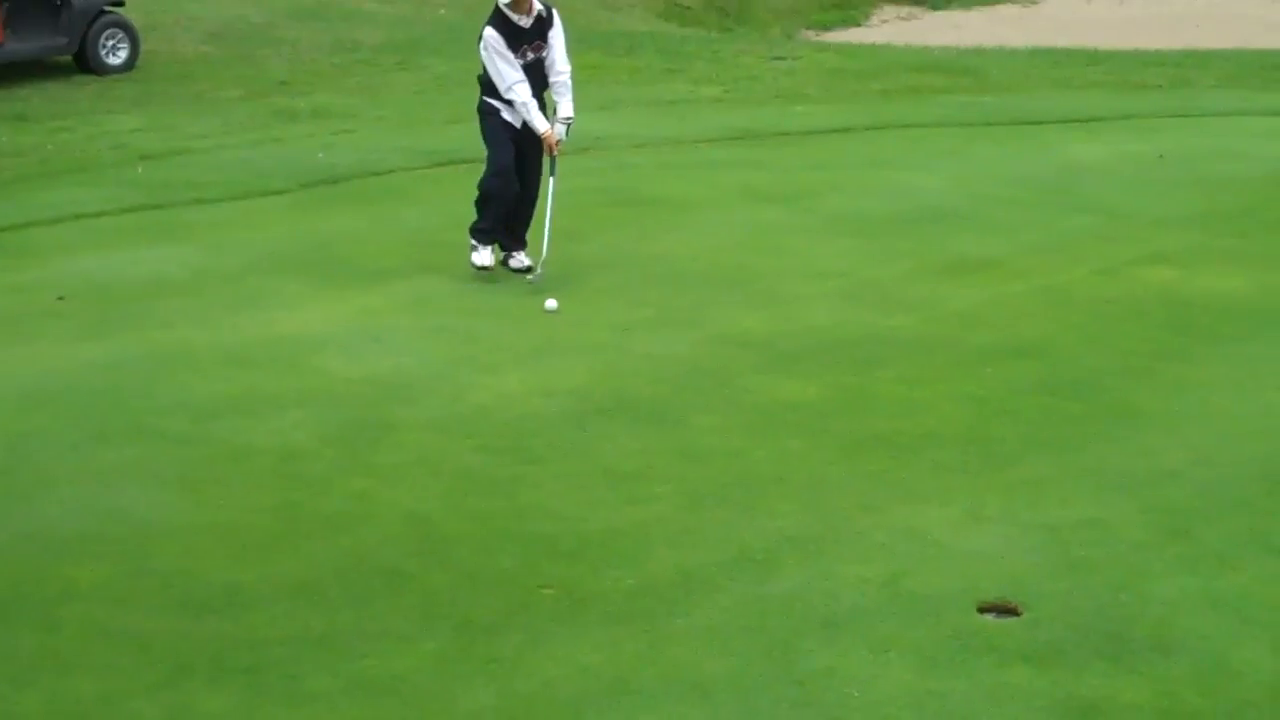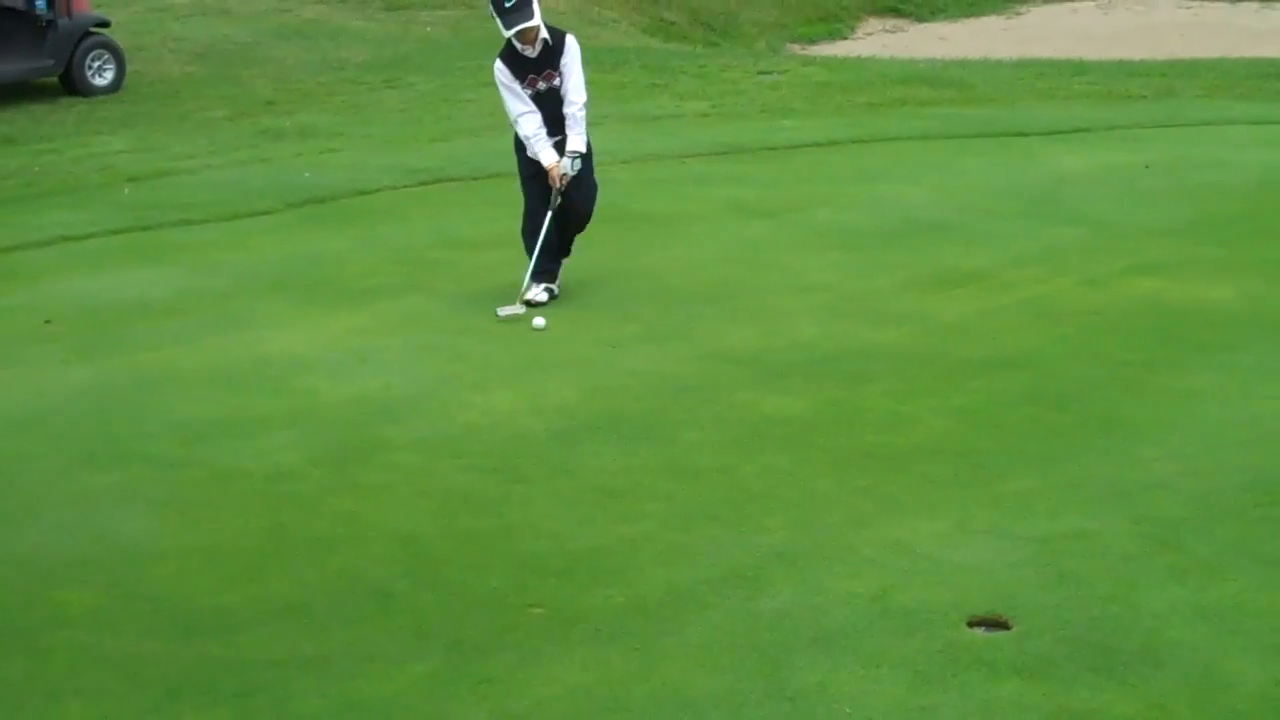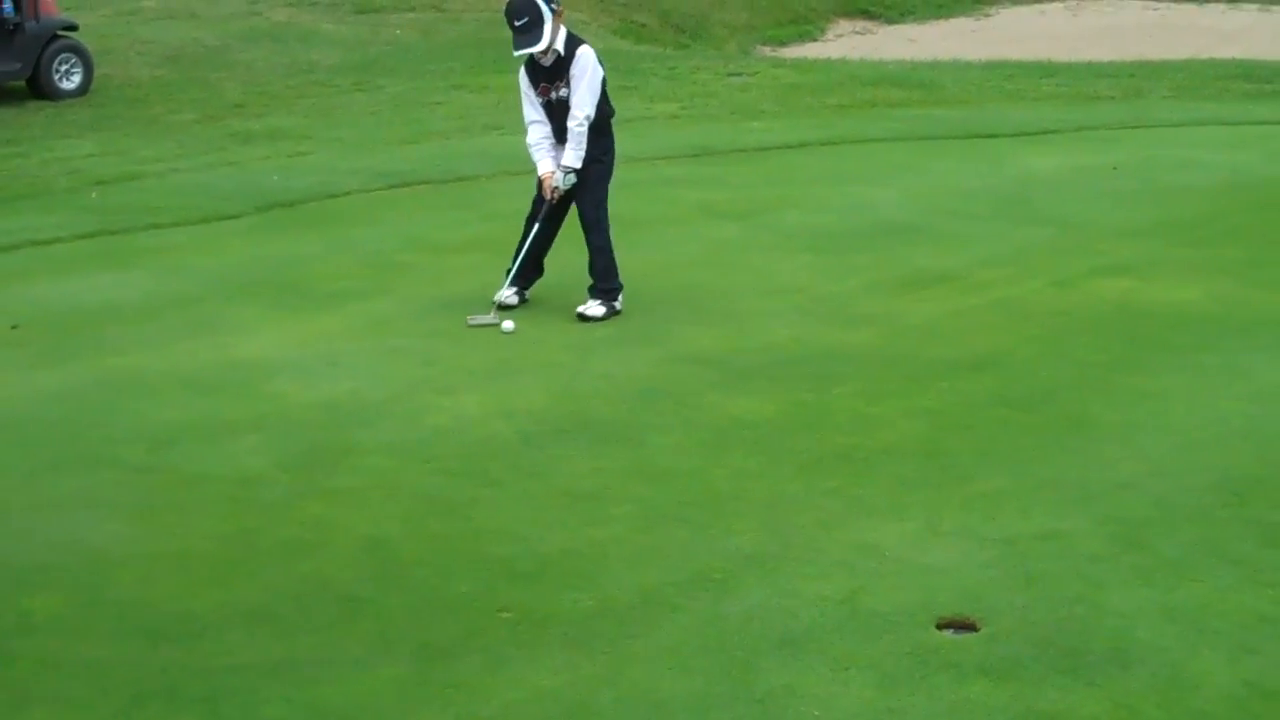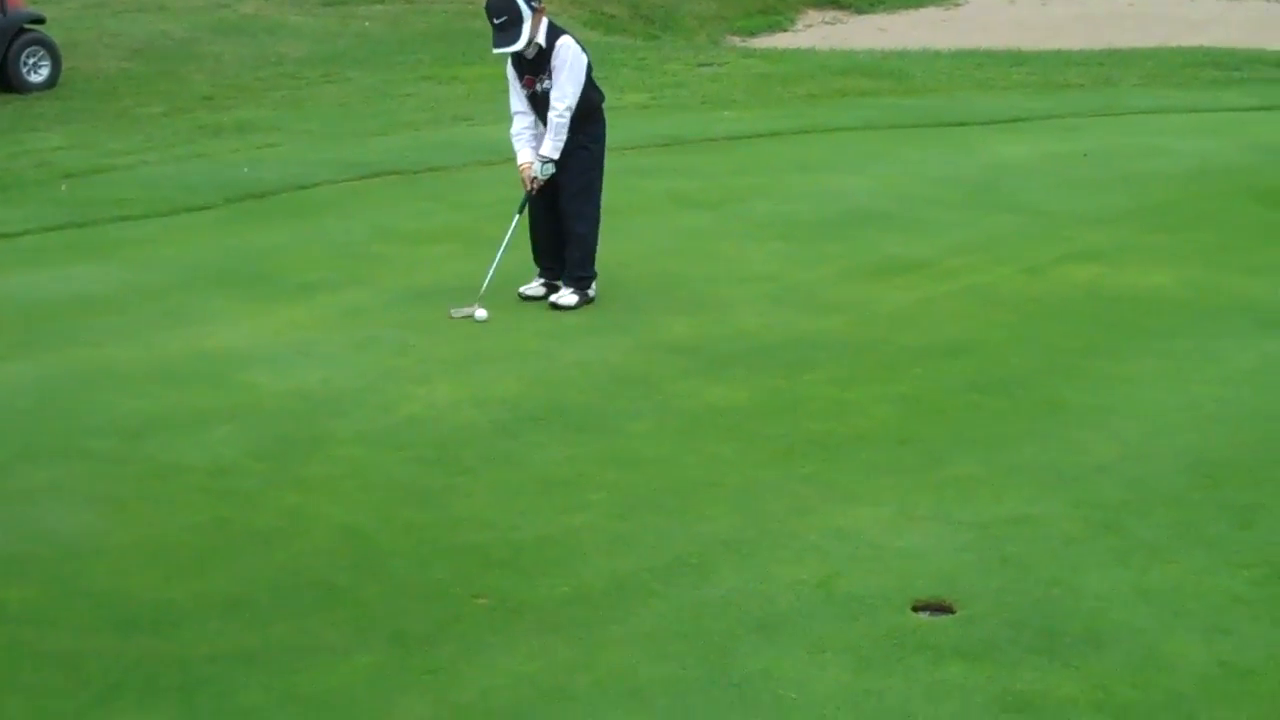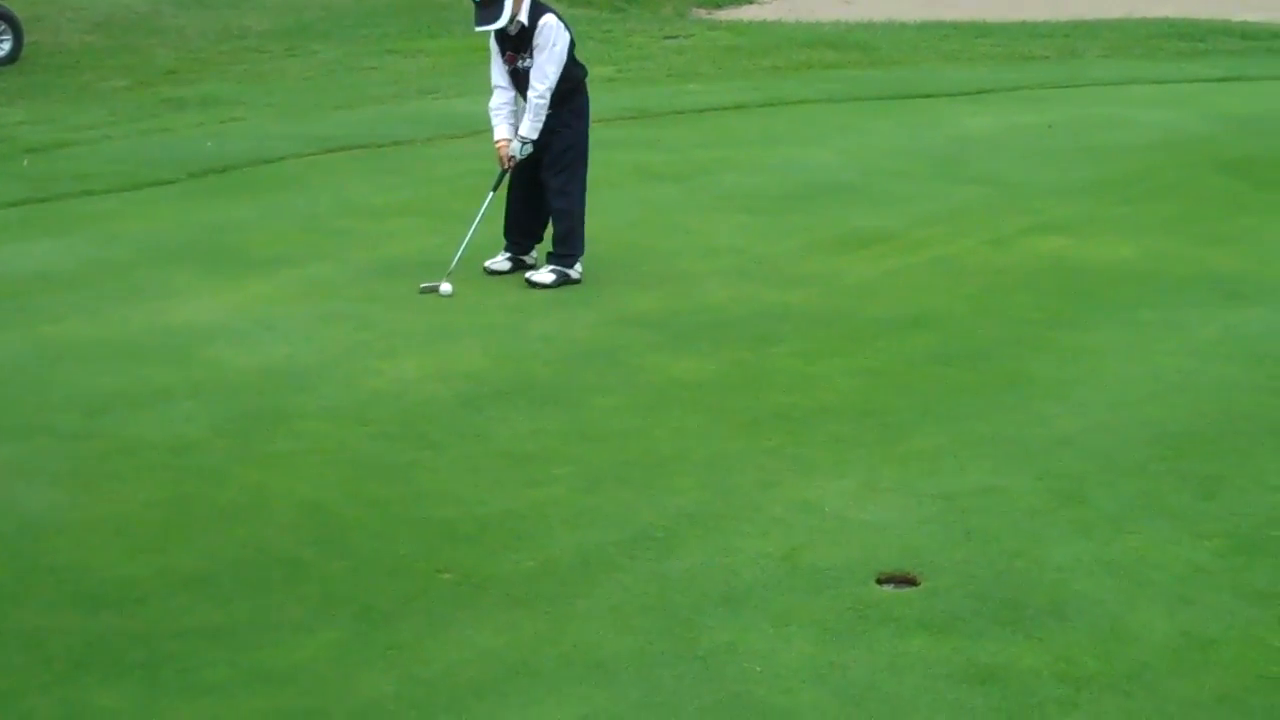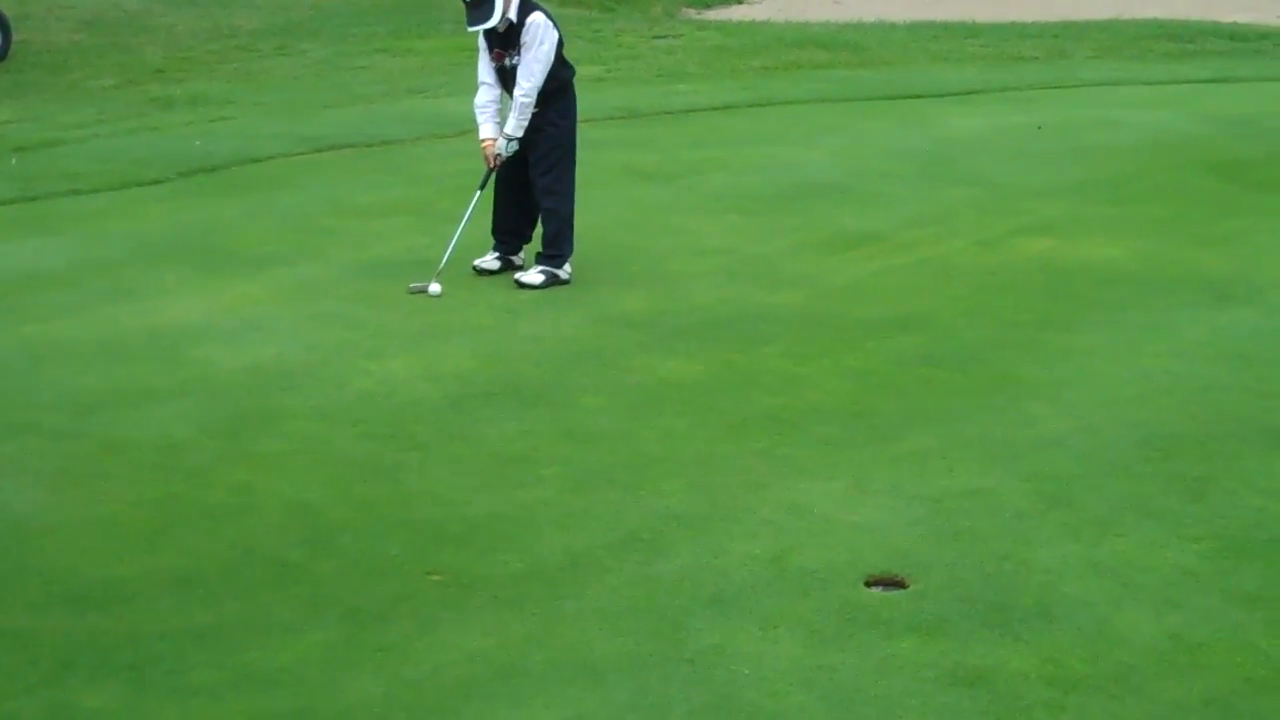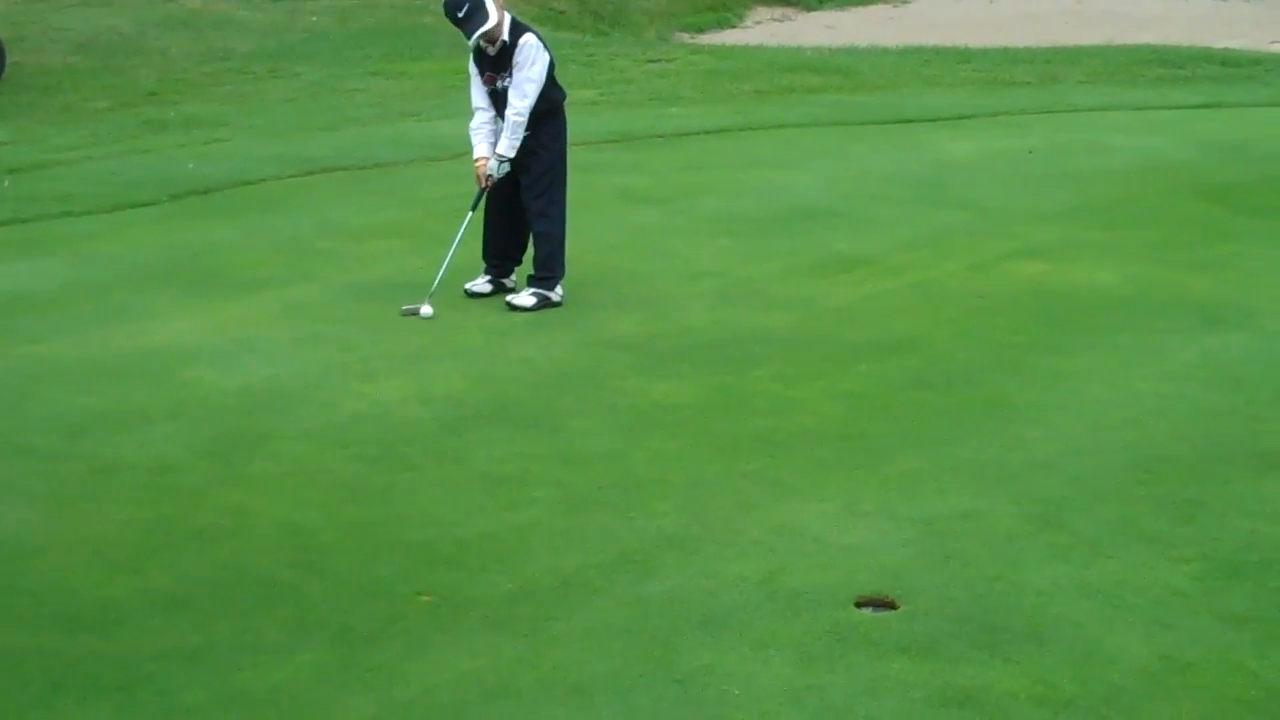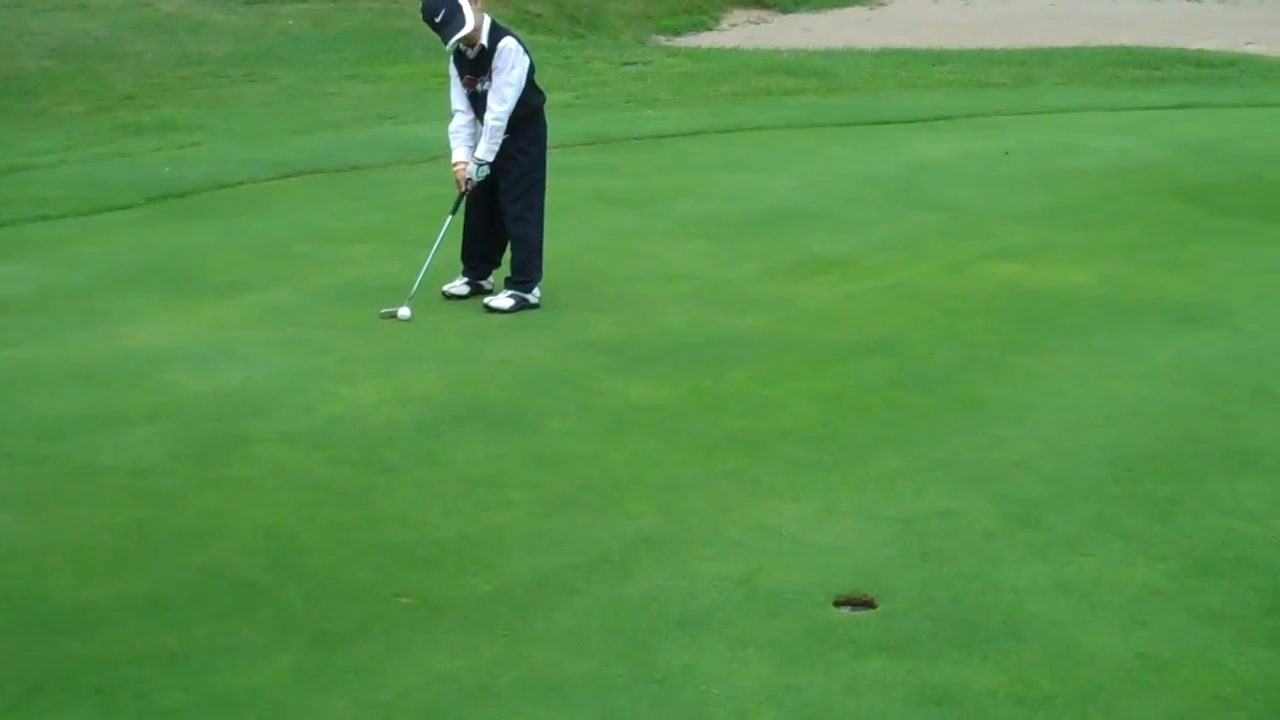
dt=0.5s
person 1, frame 1
right shoulder: (494, 33)
left elbow: (558, 71)
right elbow: (514, 87)
left wrist: (563, 118)
right wrist: (542, 128)
left hip: (534, 107)
right hip: (499, 109)
left knee: (528, 181)
right knee: (502, 168)
left ankle: (513, 245)
right ankle: (483, 237)
person 1, frame 2
left shoulder: (565, 44)
right shoulder: (504, 65)
left elbow: (575, 102)
right elbow: (525, 117)
left wrist: (572, 153)
right wrist: (548, 159)
left hip: (571, 138)
right hip: (532, 144)
left knee: (582, 201)
right knee: (538, 210)
left ankle: (557, 247)
right ankle: (543, 277)
person 1, frame 3
left shoulder: (581, 55)
right shoulder: (529, 70)
left elbow: (581, 117)
right elbow: (537, 124)
left wrist: (568, 167)
right wrist: (546, 169)
left hip: (591, 149)
right hip: (554, 151)
left knee: (593, 219)
right knee: (540, 218)
left ankle: (608, 294)
right ankle: (520, 281)
person 1, frame 4
left shoulder: (563, 46)
right shoulder: (515, 60)
left elbow: (563, 108)
right elbow: (522, 114)
left wrist: (546, 157)
right wrist: (526, 159)
left hip: (582, 136)
right hip: (550, 137)
left knee: (577, 209)
right knee: (543, 206)
left ankle: (580, 282)
right ankle: (553, 274)
person 1, frame 5
left shoulder: (547, 24)
right shoulder: (499, 34)
left elbow: (542, 88)
right elbow: (502, 88)
left wrist: (523, 138)
right wrist: (503, 136)
left hip: (566, 110)
right hip: (534, 112)
left knee: (562, 185)
right knee: (523, 181)
left ankle: (566, 262)
right ankle: (520, 249)
person 1, frame 6
right shoulder: (488, 29)
left elbow: (528, 86)
right elbow: (488, 85)
left wrist: (508, 135)
right wrist: (489, 134)
left hip: (552, 109)
right hip: (522, 112)
left knee: (550, 184)
right knee: (511, 180)
left ankle: (556, 262)
right ankle: (508, 250)
person 1, frame 7
left shoulder: (527, 43)
right shoulder: (478, 54)
left elbow: (520, 106)
right elbow: (482, 108)
left wrist: (500, 156)
right wrist: (482, 155)
left hip: (543, 132)
right hip: (510, 133)
left knee: (542, 206)
right knee: (501, 204)
left ankle: (547, 284)
right ankle: (499, 271)
person 1, frame 8
left shoulder: (506, 46)
right shoulder: (459, 55)
left elbow: (500, 110)
right elbow: (462, 111)
left wrist: (480, 160)
right wrist: (461, 158)
left hip: (523, 135)
right hip: (489, 135)
left knee: (519, 209)
right knee: (480, 205)
left ankle: (524, 287)
right ankle: (477, 274)
